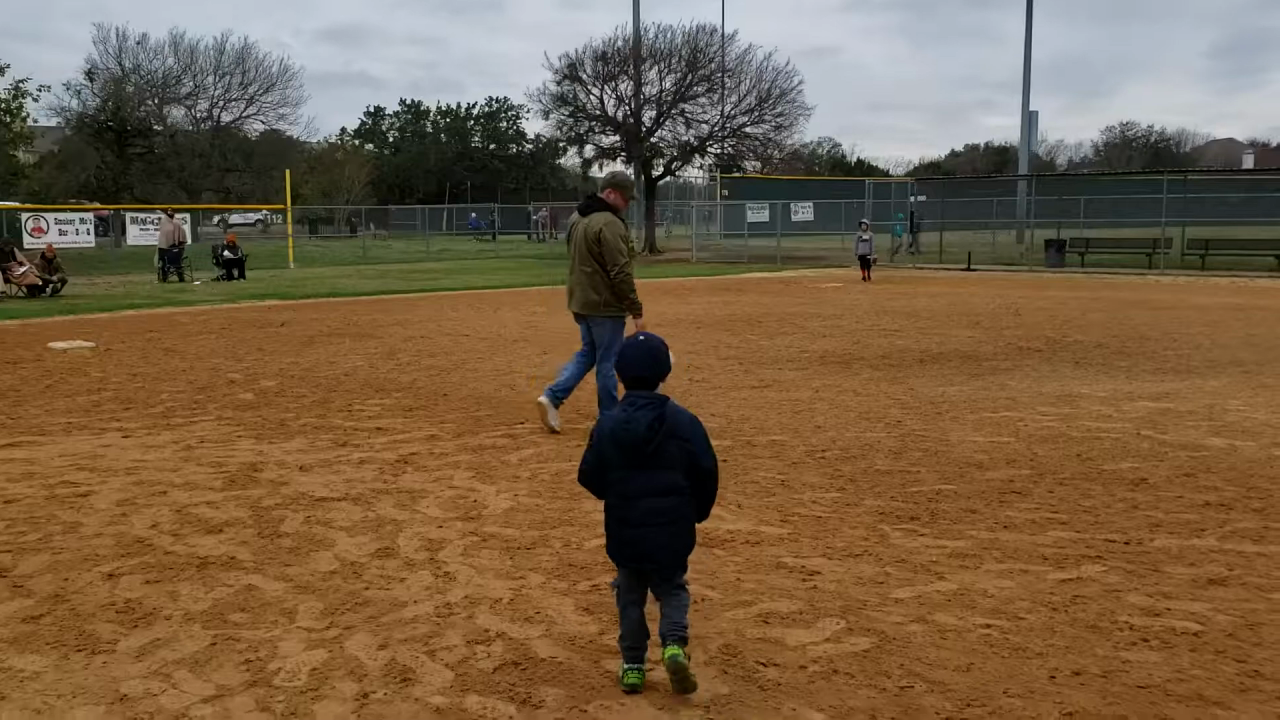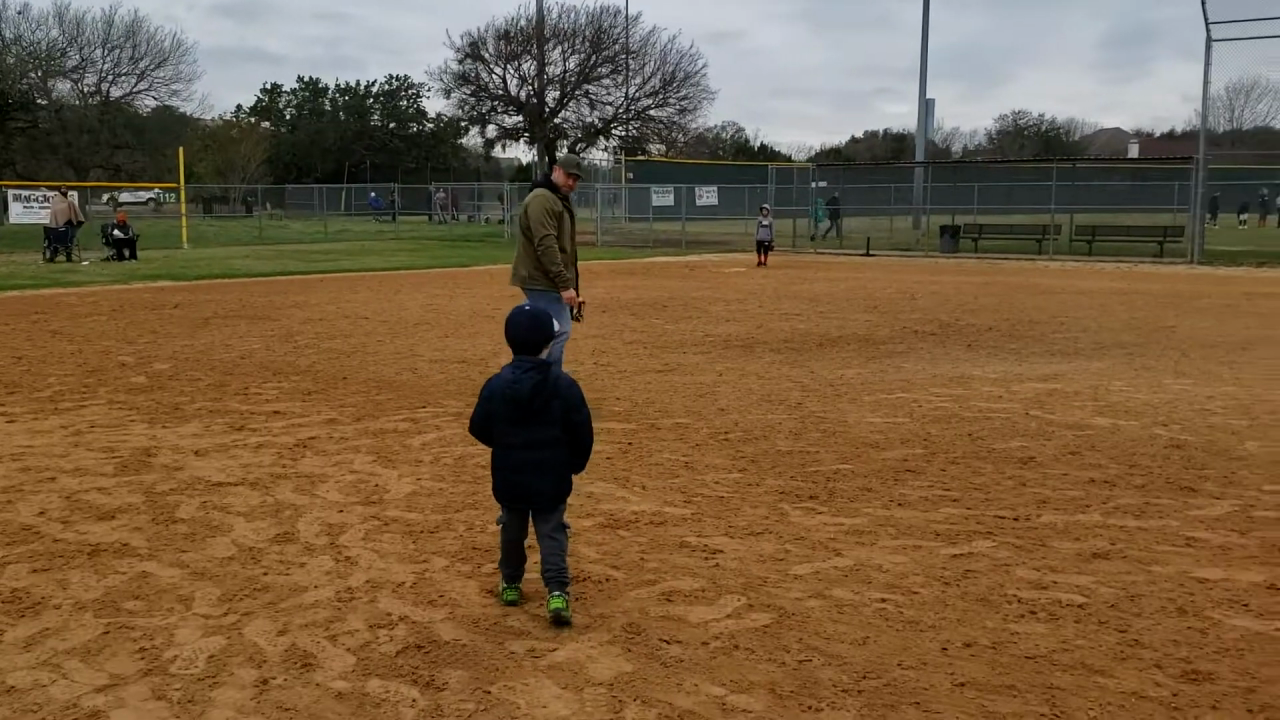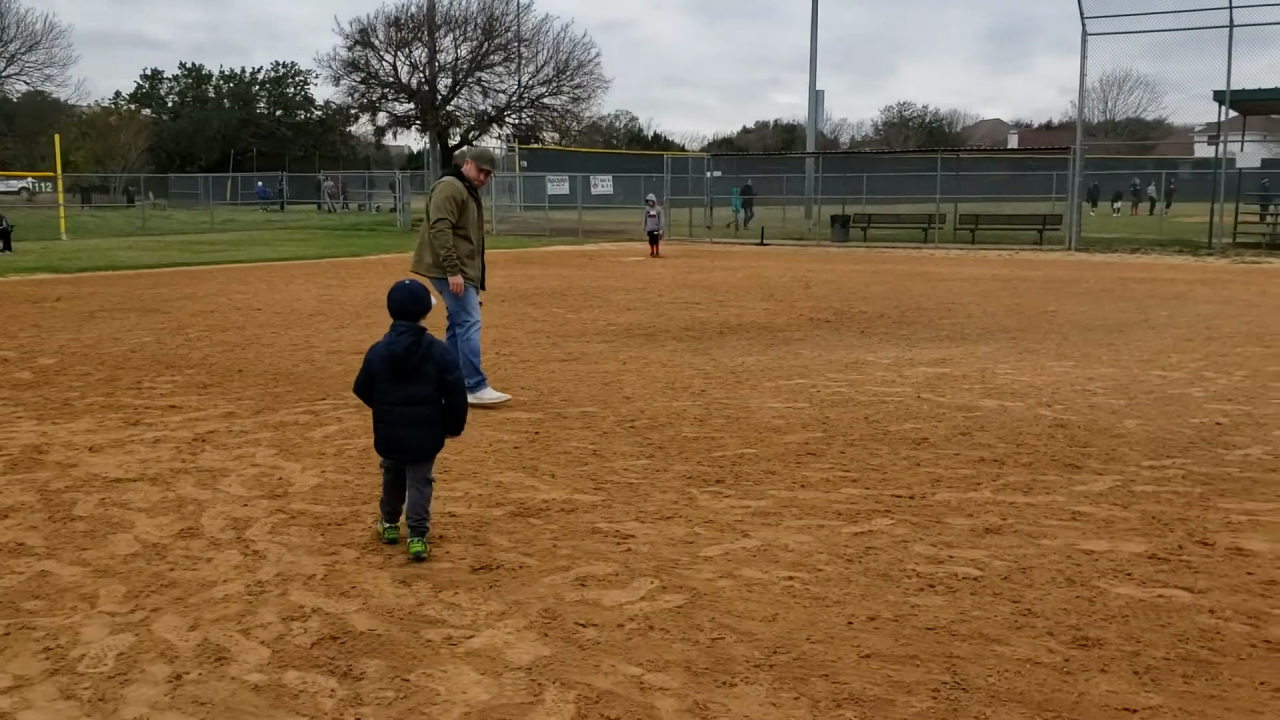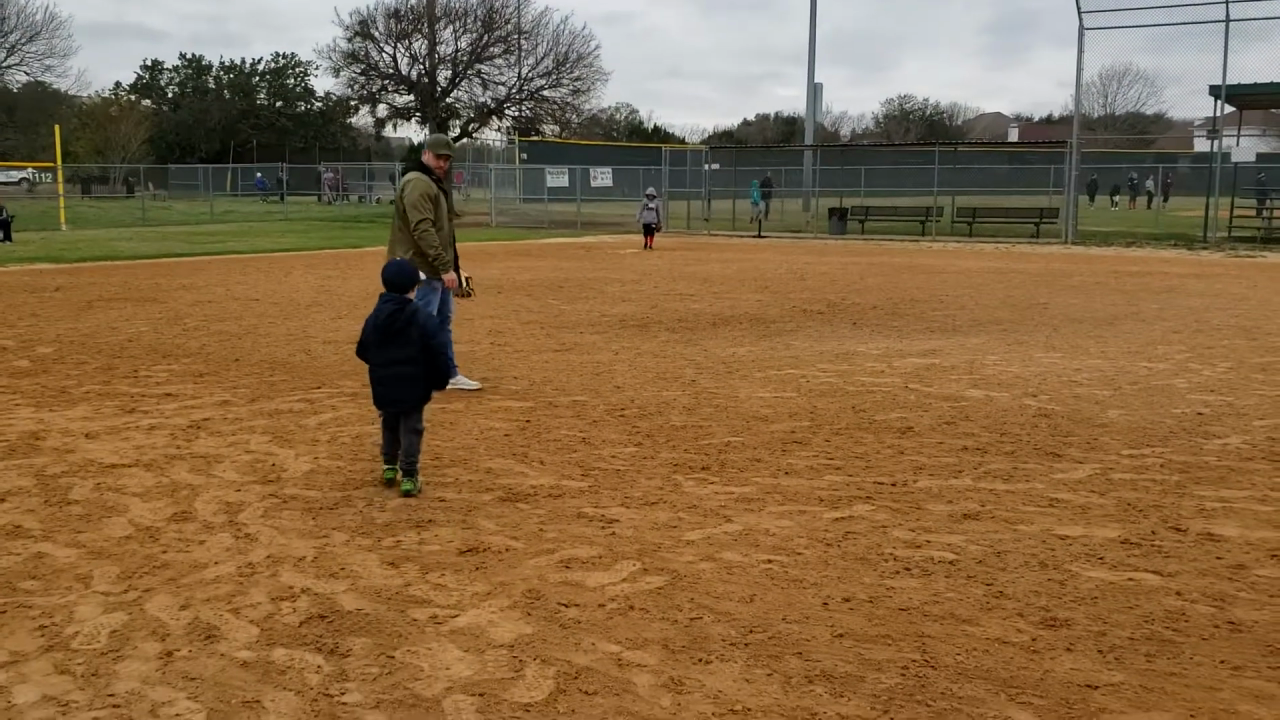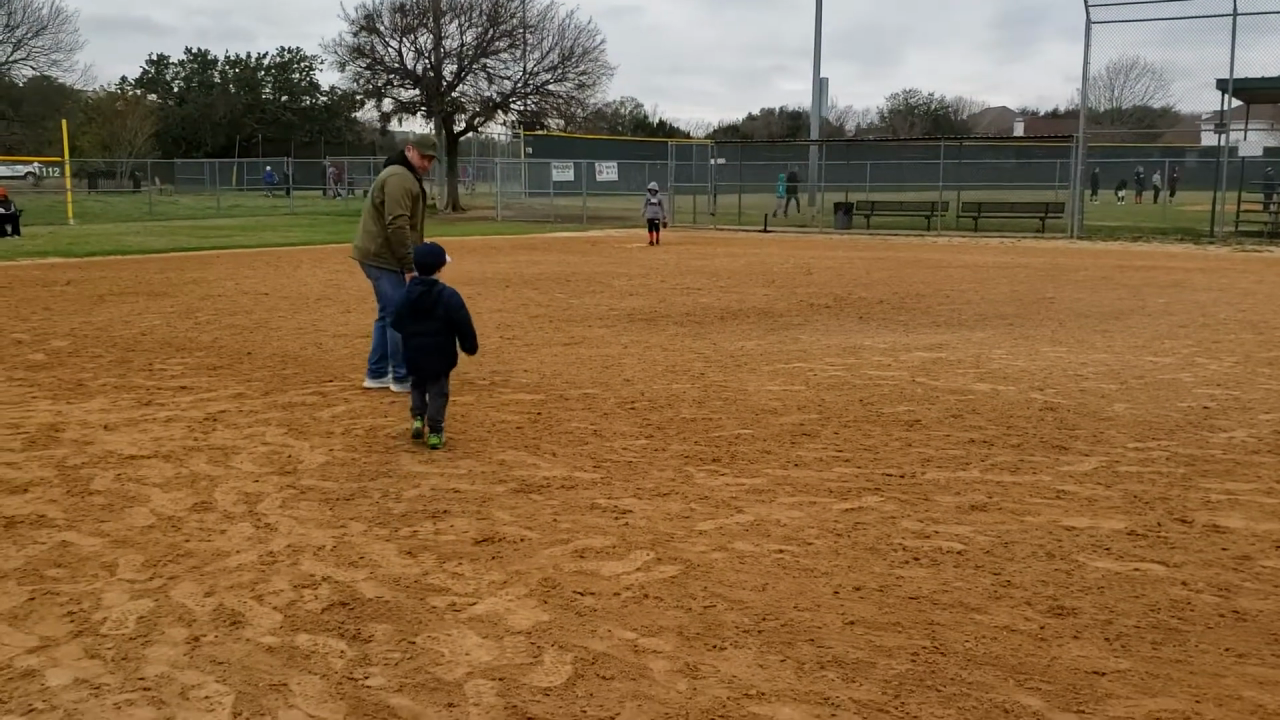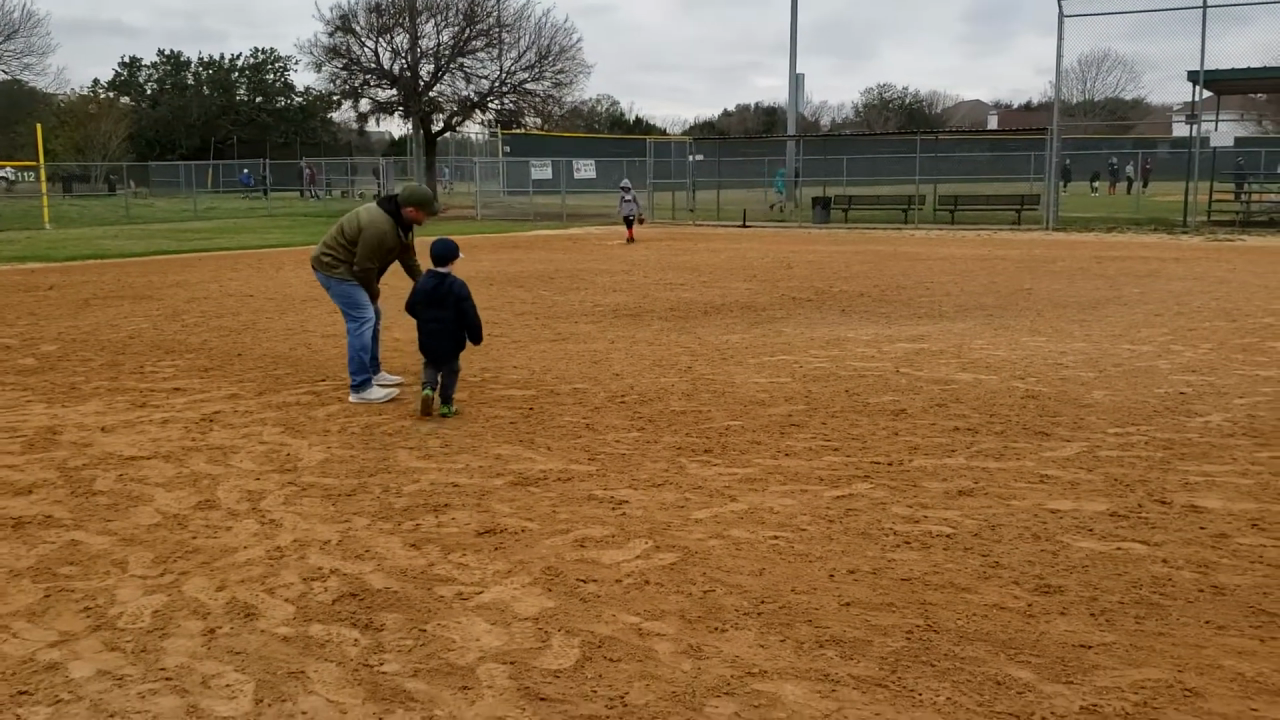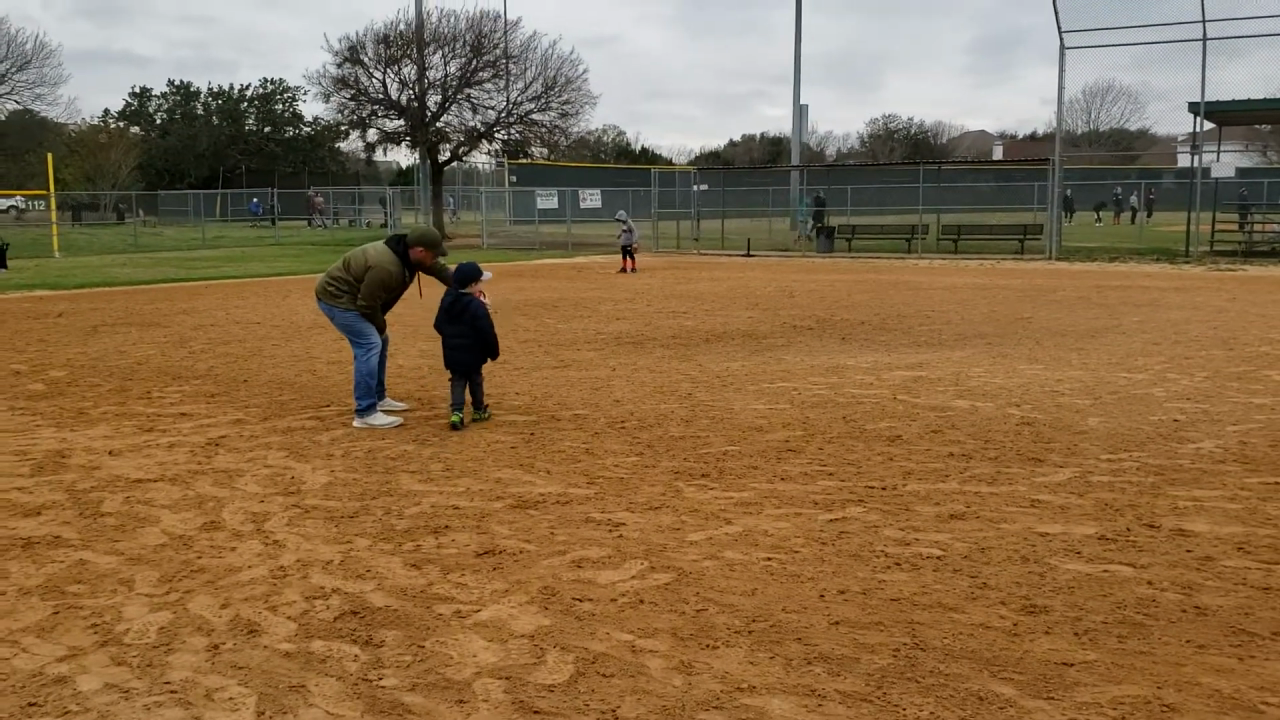
dt=0.7s
person 1, frame 1
left shoulder: (607, 426)
right shoulder: (684, 422)
left elbow: (590, 478)
right elbow: (705, 474)
right wrist: (698, 512)
left hip: (626, 530)
right hip: (672, 529)
left knee: (631, 593)
right knee: (671, 589)
left ankle: (633, 663)
right ankle: (675, 646)
person 1, frame 2
left shoulder: (496, 385)
right shoulder: (564, 385)
left elbow: (479, 428)
right elbow: (581, 432)
right wrist: (575, 464)
left hip: (510, 476)
right hip: (551, 477)
left knee: (513, 527)
right knee: (552, 532)
left ankle: (511, 583)
right ankle: (557, 593)
person 1, frame 3
left shoulder: (378, 351)
right shoulder: (438, 351)
left elbow: (362, 389)
right elbow: (456, 393)
right wrist: (453, 425)
left hip: (389, 432)
right hip: (425, 432)
left knee: (393, 475)
right knee: (420, 481)
left ankle: (390, 523)
right ankle: (417, 538)
person 1, frame 4
left shoulder: (374, 318)
right shoulder: (423, 318)
left elbow: (363, 352)
right elbow: (439, 354)
right wrist: (439, 382)
left hip: (383, 388)
right hip: (414, 387)
left knee: (390, 423)
right knee: (411, 428)
left ankle: (390, 465)
right ankle: (408, 476)
person 1, frame 5
left shoulder: (406, 295)
right shoulder: (449, 296)
left elbow: (397, 324)
right elbow: (463, 325)
right wrist: (470, 347)
left hip: (414, 356)
right hip: (440, 356)
left knee: (417, 388)
right knee: (438, 392)
left ankle: (418, 420)
right ankle: (435, 432)
person 1, frame 6
left shoulder: (422, 284)
right shoulder: (458, 286)
left elbow: (411, 308)
right elbow: (470, 315)
right wrist: (476, 337)
left hip: (428, 338)
right hip: (451, 338)
left knee: (431, 365)
right knee: (450, 368)
left ankle: (428, 389)
right ankle: (446, 404)
person 1, frame 7
left shoulder: (446, 302)
right shoulder: (477, 305)
left elbow: (438, 326)
right elbow: (487, 332)
right wrist: (493, 352)
left hip: (452, 354)
right hip: (472, 353)
left knee: (457, 381)
right knee: (475, 380)
left ankle: (456, 413)
right ankle: (479, 410)
person 2, frame 1
left shoulder: (578, 218)
right shoulder: (609, 223)
right elbow: (621, 273)
right wrist: (636, 311)
left hip: (583, 301)
right hip: (604, 305)
left knee: (588, 354)
right knee: (609, 360)
left ankle: (552, 397)
person 2, frame 2
left shoulder: (561, 201)
right shoulder: (541, 199)
right elbow: (546, 245)
left wrist: (568, 284)
right wrist: (565, 285)
left hip: (552, 282)
right hip: (542, 281)
left knee: (557, 333)
right knee: (557, 333)
person 2, frame 3
left shoulder: (470, 193)
right shoulder: (449, 187)
right elbow: (440, 230)
left wrist: (477, 281)
right wrist: (453, 270)
left hip: (464, 272)
right hip: (451, 272)
left knee: (459, 325)
right knee: (469, 323)
right ankle: (476, 387)
person 2, frame 4
left shoulder: (435, 182)
right shoulder: (417, 183)
right elbow: (422, 230)
left wrist: (450, 266)
right wrist: (444, 267)
left hip: (436, 265)
right hip: (423, 265)
left knee: (443, 318)
left ankle: (447, 374)
person 2, frame 5
left shoulder: (406, 177)
right shoulder: (399, 177)
right elbow: (397, 225)
left wrist: (408, 264)
right wrist: (409, 266)
left hip: (377, 255)
right hip: (384, 257)
left knee: (388, 314)
left ankle: (377, 374)
right ankle: (401, 378)
person 2, frame 6
left shoulder: (399, 218)
right shoulder: (379, 226)
left elbow: (407, 254)
right elbow: (364, 268)
left wrist: (422, 281)
right wrist: (373, 295)
left hip: (347, 267)
right hip: (334, 267)
left knee: (371, 315)
right knee: (362, 318)
left ankle: (373, 372)
right ankle: (361, 389)
person 2, frame 7
left shoulder: (407, 253)
right shoulder: (385, 266)
left elbow: (439, 269)
right elbow: (367, 304)
right wrist: (380, 327)
left hip: (350, 296)
right hip: (336, 297)
left knee: (379, 342)
right knee: (369, 345)
left ankle: (378, 398)
right ankle: (365, 414)
